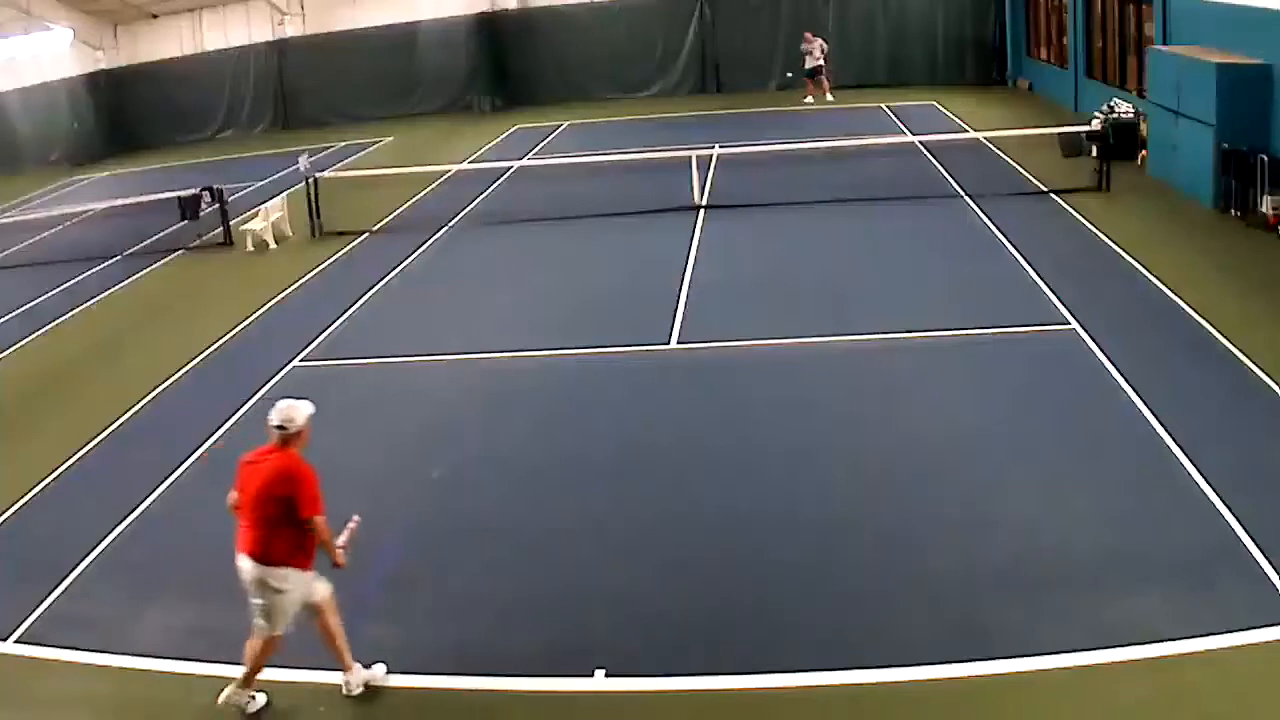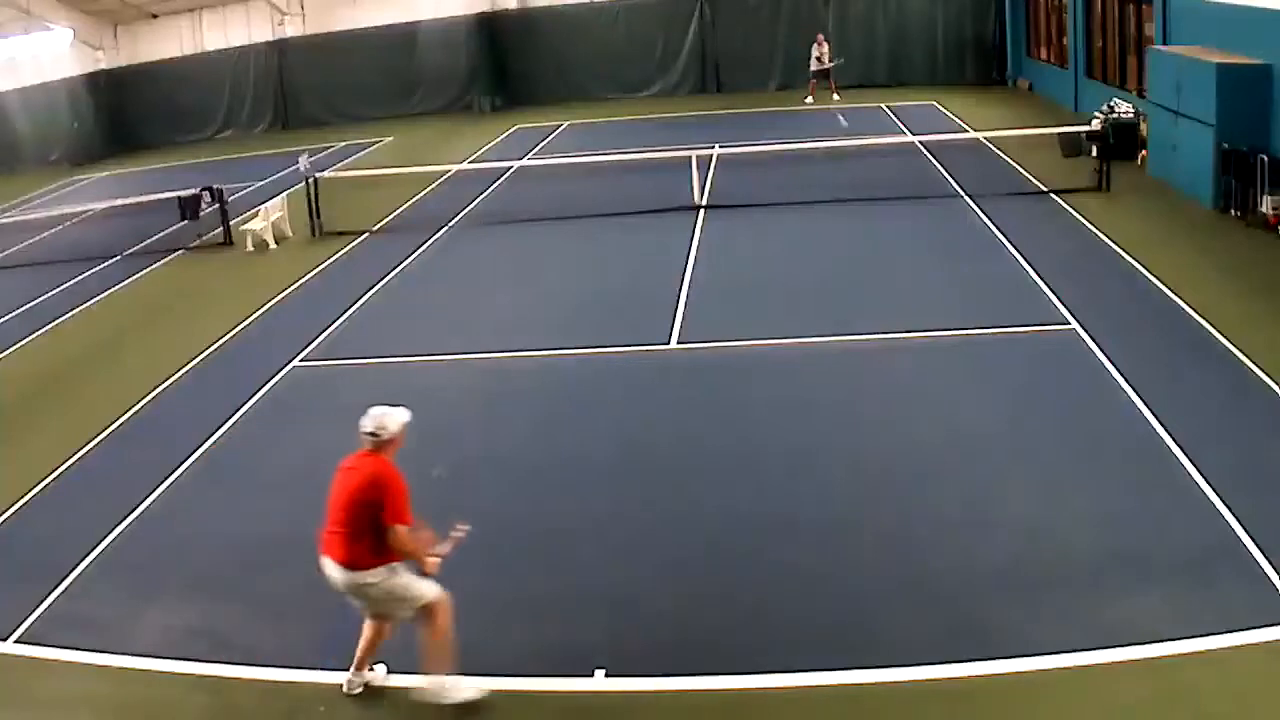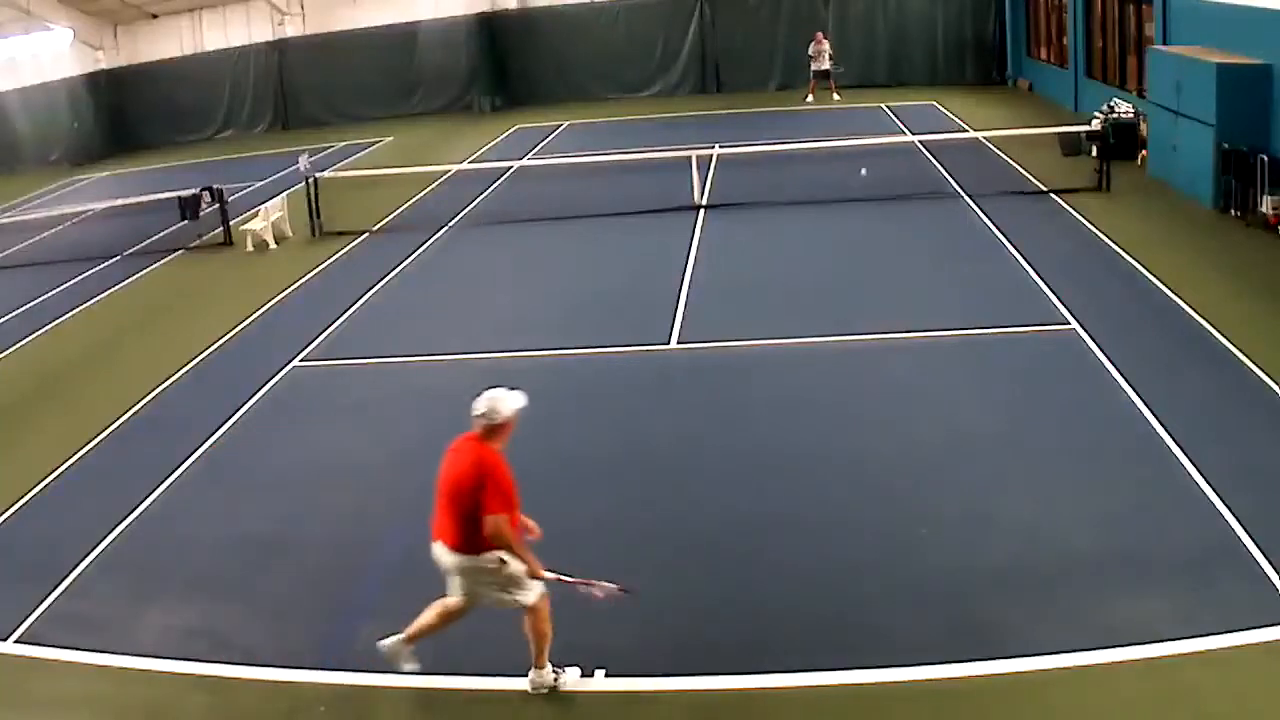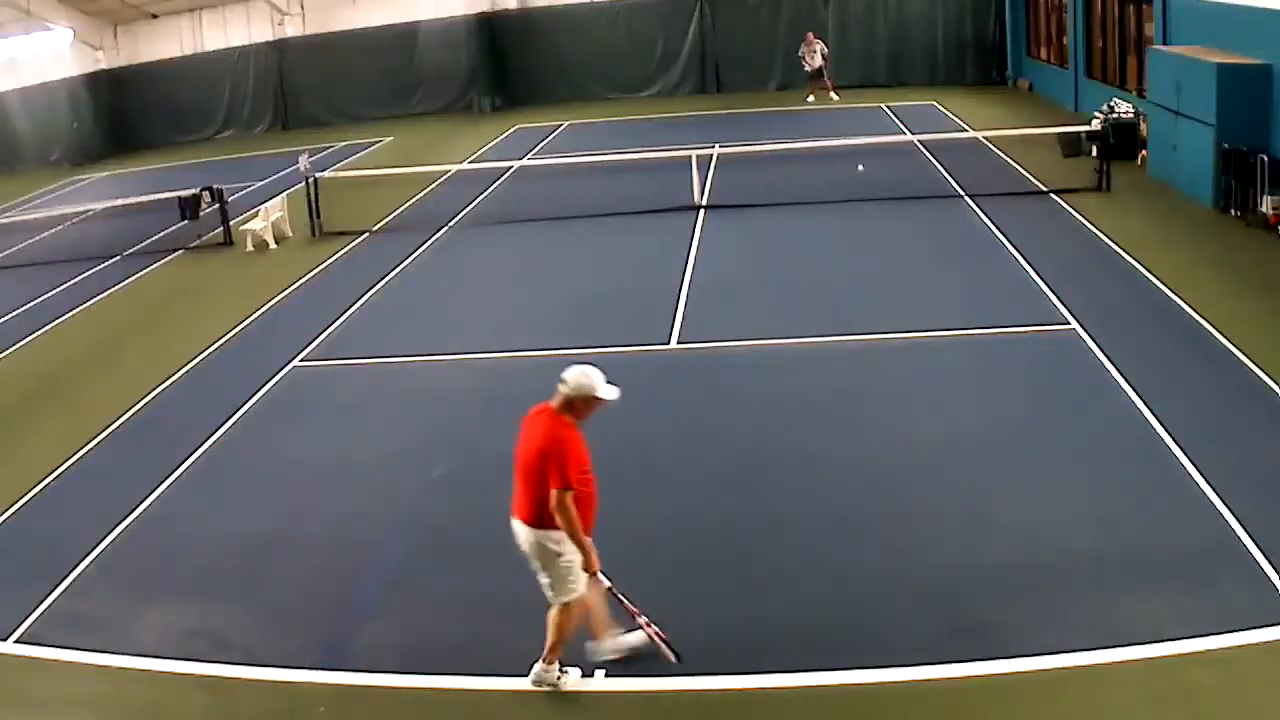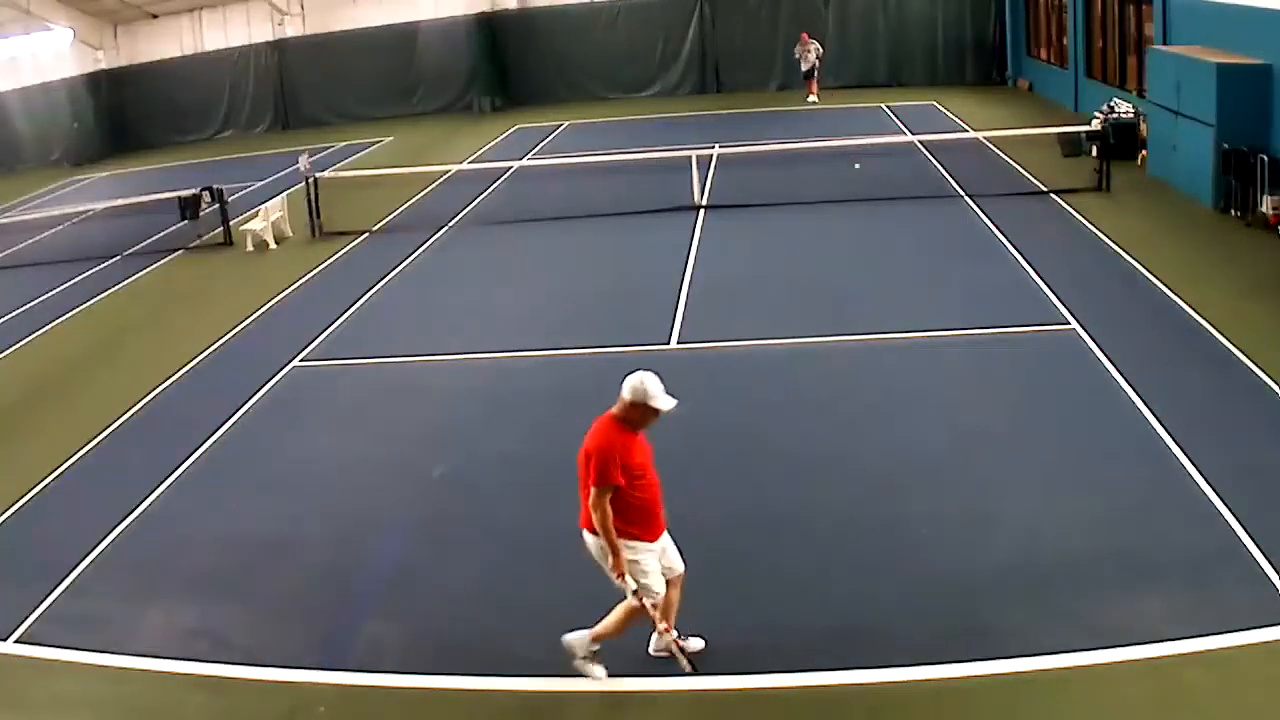
dt=0.3s
person 1, frame 1
left shoulder: (252, 460)
right shoulder: (299, 470)
left elbow: (235, 503)
right elbow: (317, 528)
right wrist: (337, 553)
left hip: (255, 558)
right hip: (276, 569)
left knee: (323, 604)
right knee: (270, 633)
left ankle: (352, 675)
right ankle: (239, 692)
person 1, frame 2
left shoulder: (349, 465)
right shoulder: (388, 477)
right elbow: (397, 540)
left wrist: (416, 533)
right wrist: (424, 561)
left hip: (334, 562)
right hip: (365, 571)
left knee: (383, 614)
right knee: (438, 603)
left ankle: (357, 675)
right ankle: (437, 681)
person 1, frame 3
left shoulder: (462, 446)
right shoulder: (493, 466)
right elbow: (494, 529)
left wrist: (517, 518)
right wrist: (527, 561)
left hip: (446, 545)
right hip: (478, 555)
left knee: (460, 601)
right knee: (536, 600)
left ankle: (401, 642)
right ankle: (542, 674)
person 1, frame 4
left shoulder: (539, 415)
right shoulder: (563, 438)
right elbow: (560, 504)
right wrist: (586, 550)
left hip: (530, 522)
right hip: (549, 532)
left knee: (590, 580)
right knee: (569, 600)
left ankle: (606, 641)
right ankle: (547, 669)
person 1, frame 5
left shoulder: (631, 424)
right shoulder: (608, 442)
right elbow: (597, 504)
left wrist: (653, 506)
right wrist: (616, 553)
left hip: (650, 530)
right hip: (623, 539)
left knee: (674, 575)
right knee: (650, 600)
left ankle: (664, 639)
right ankle: (586, 642)
